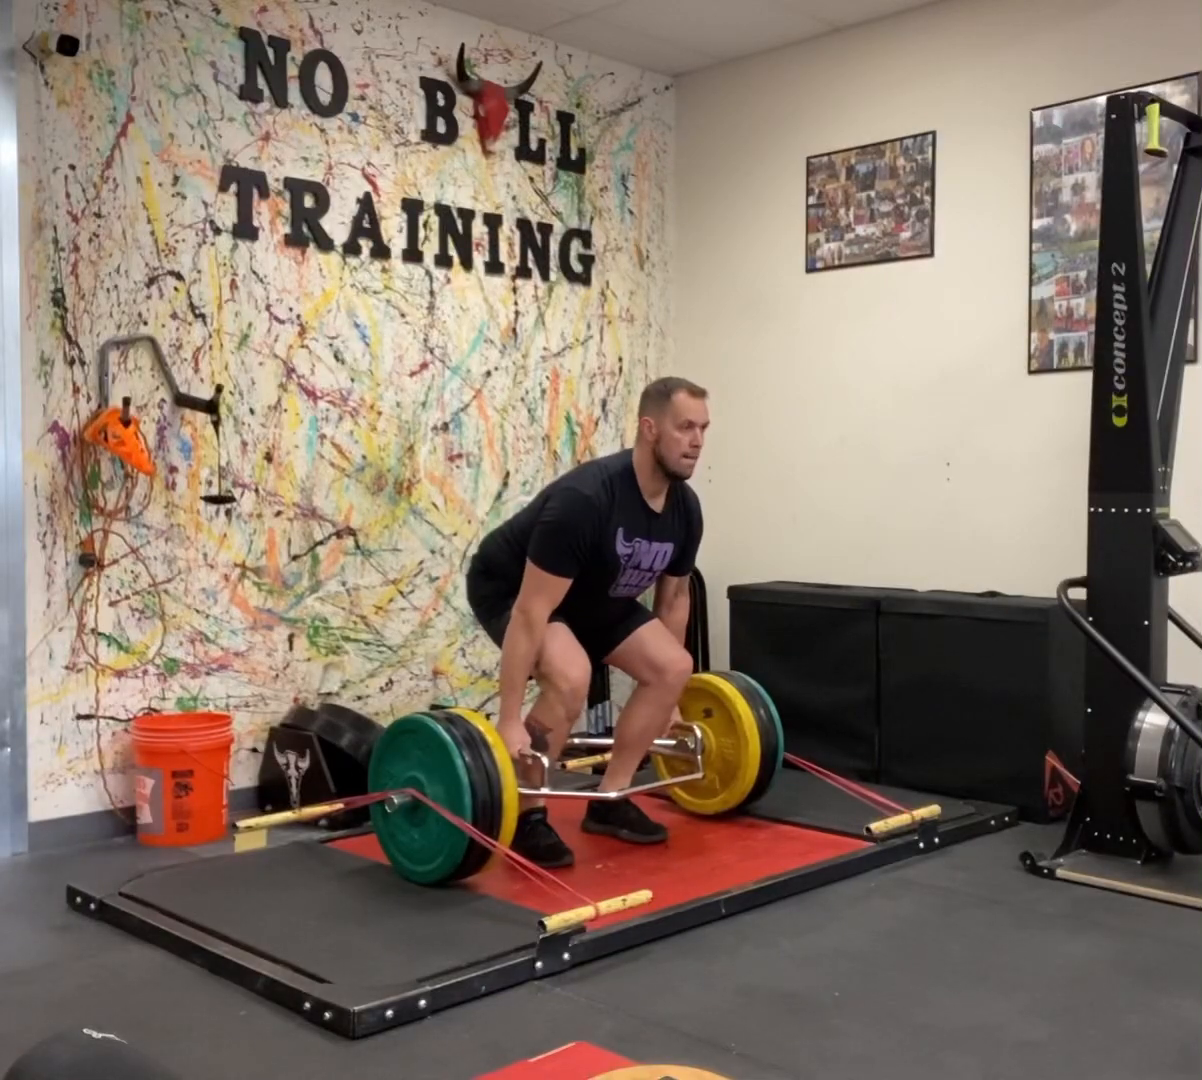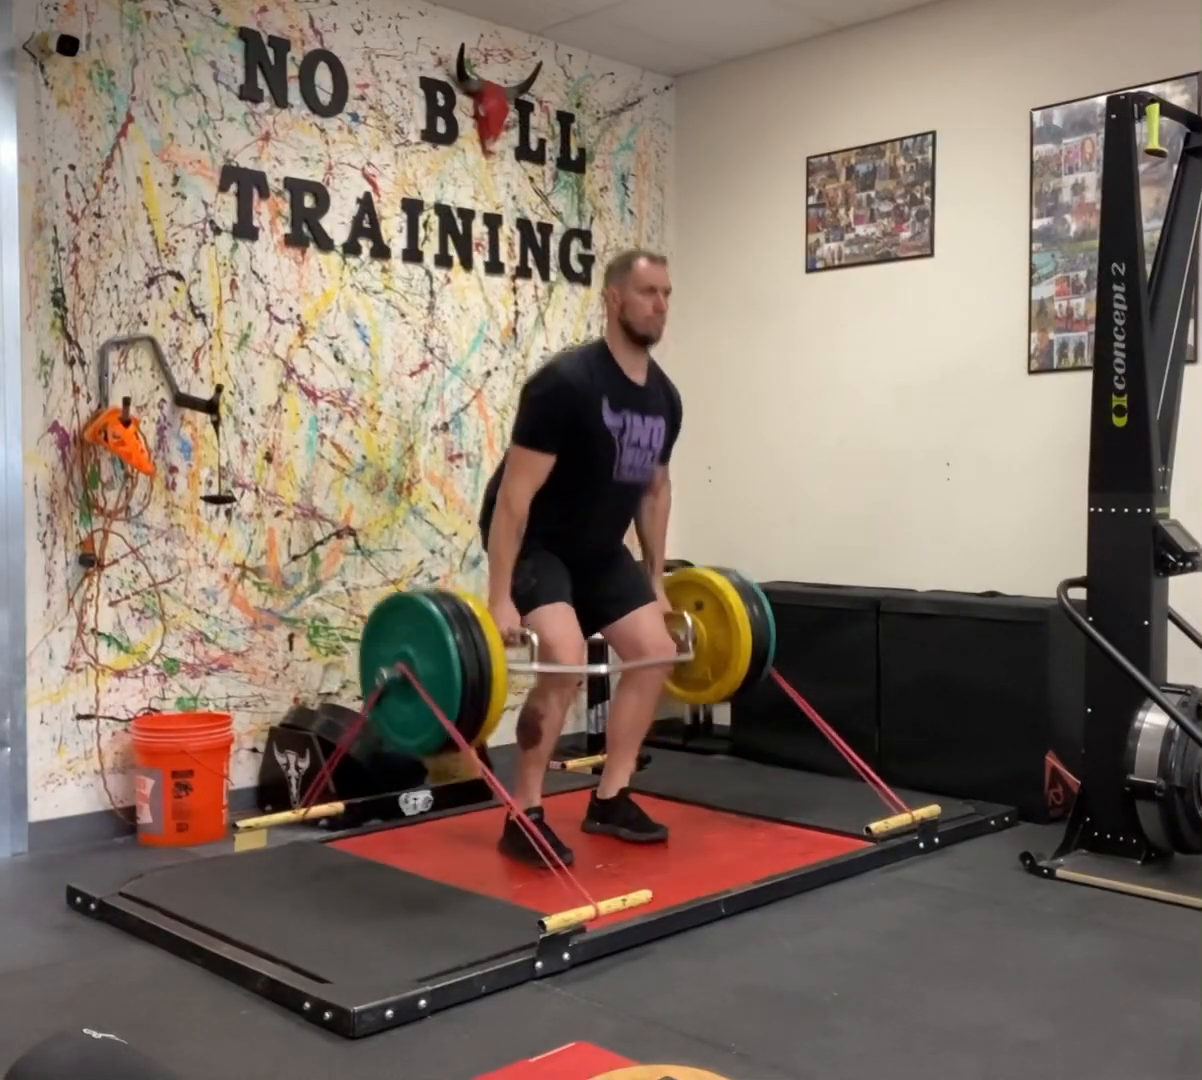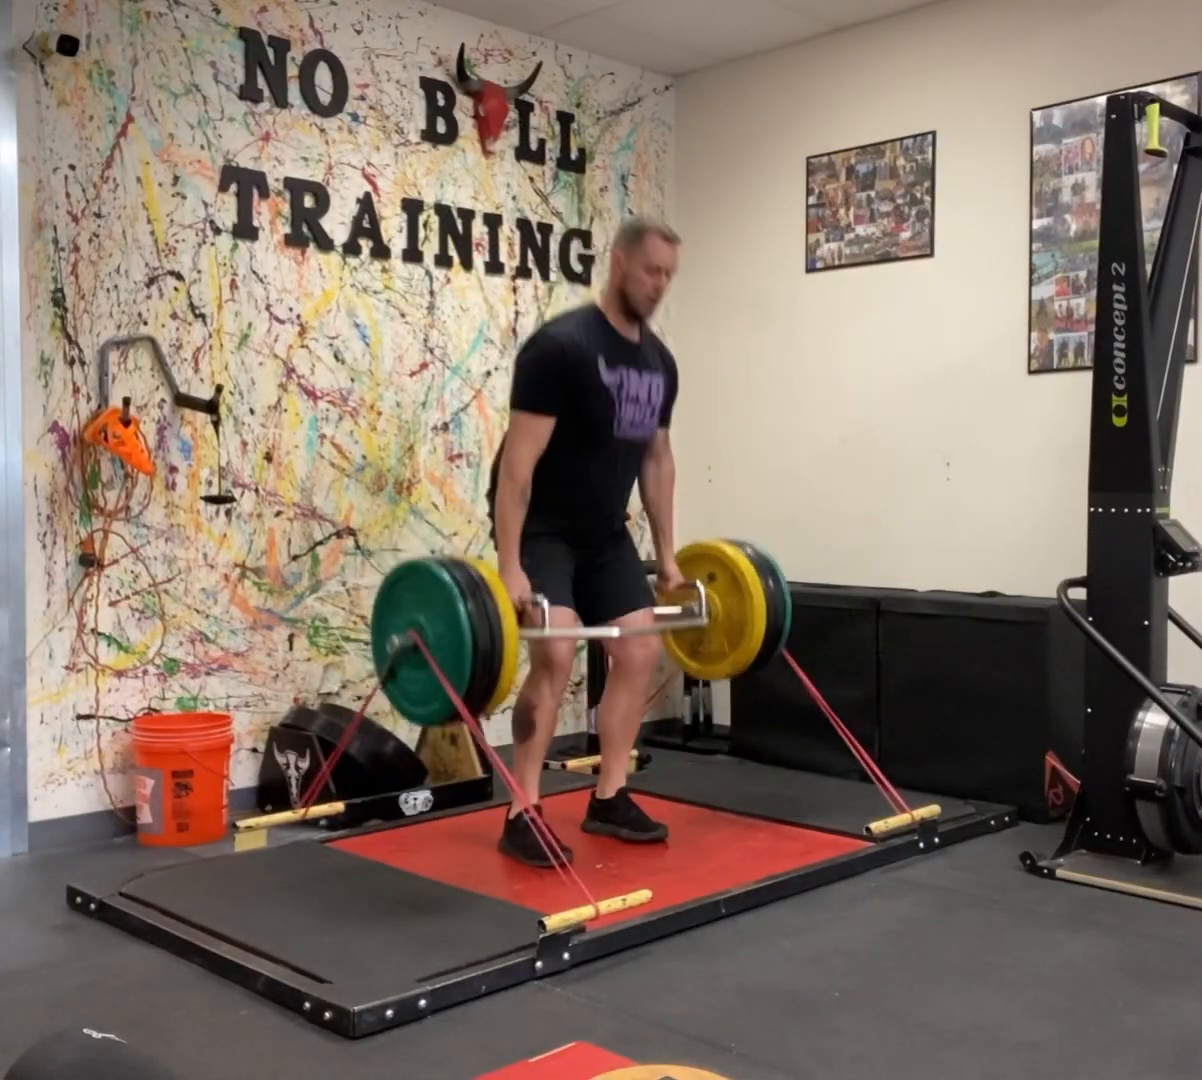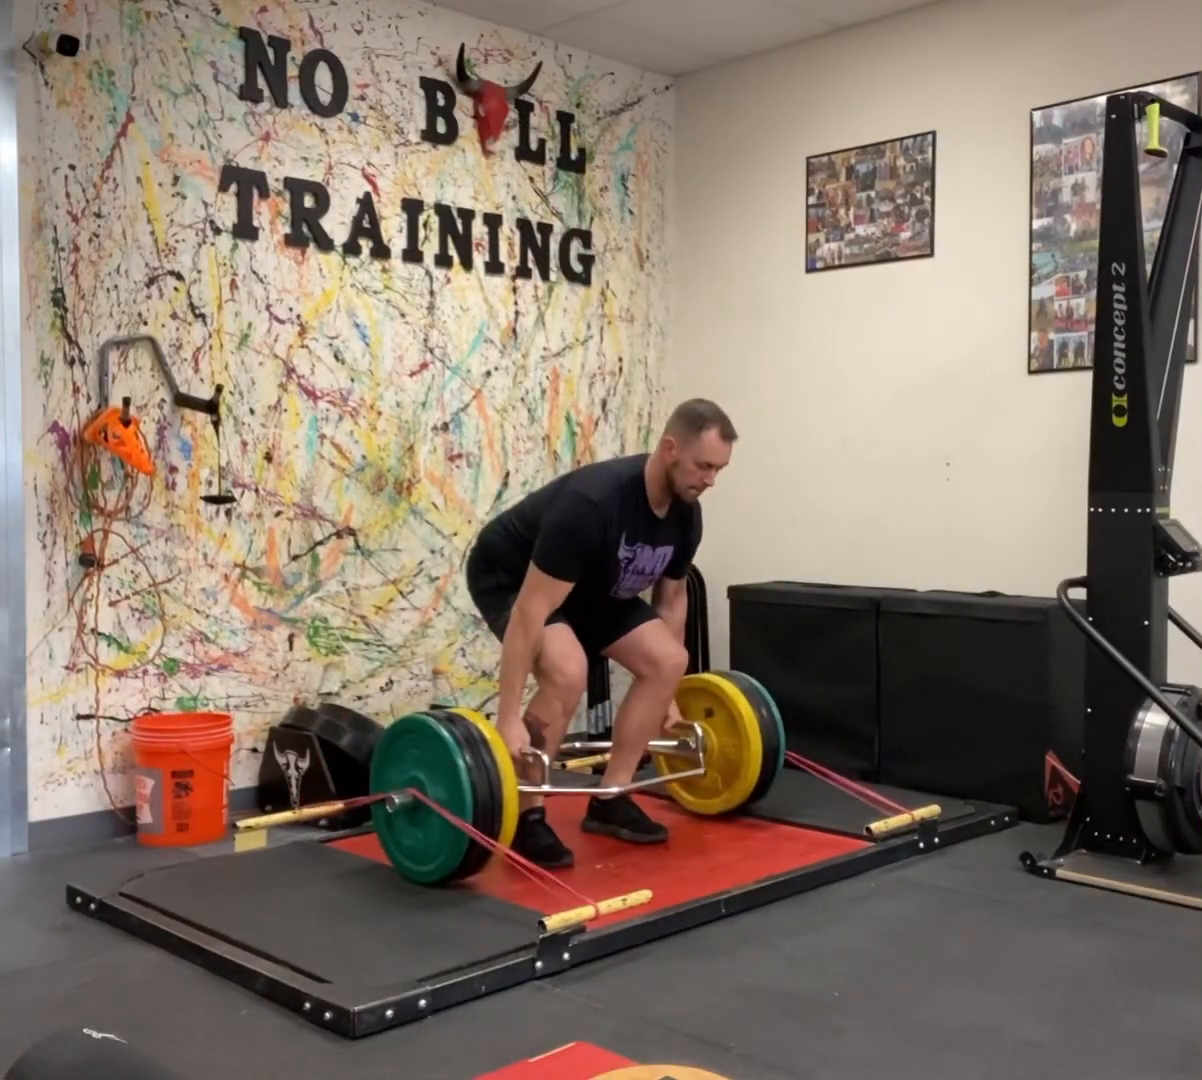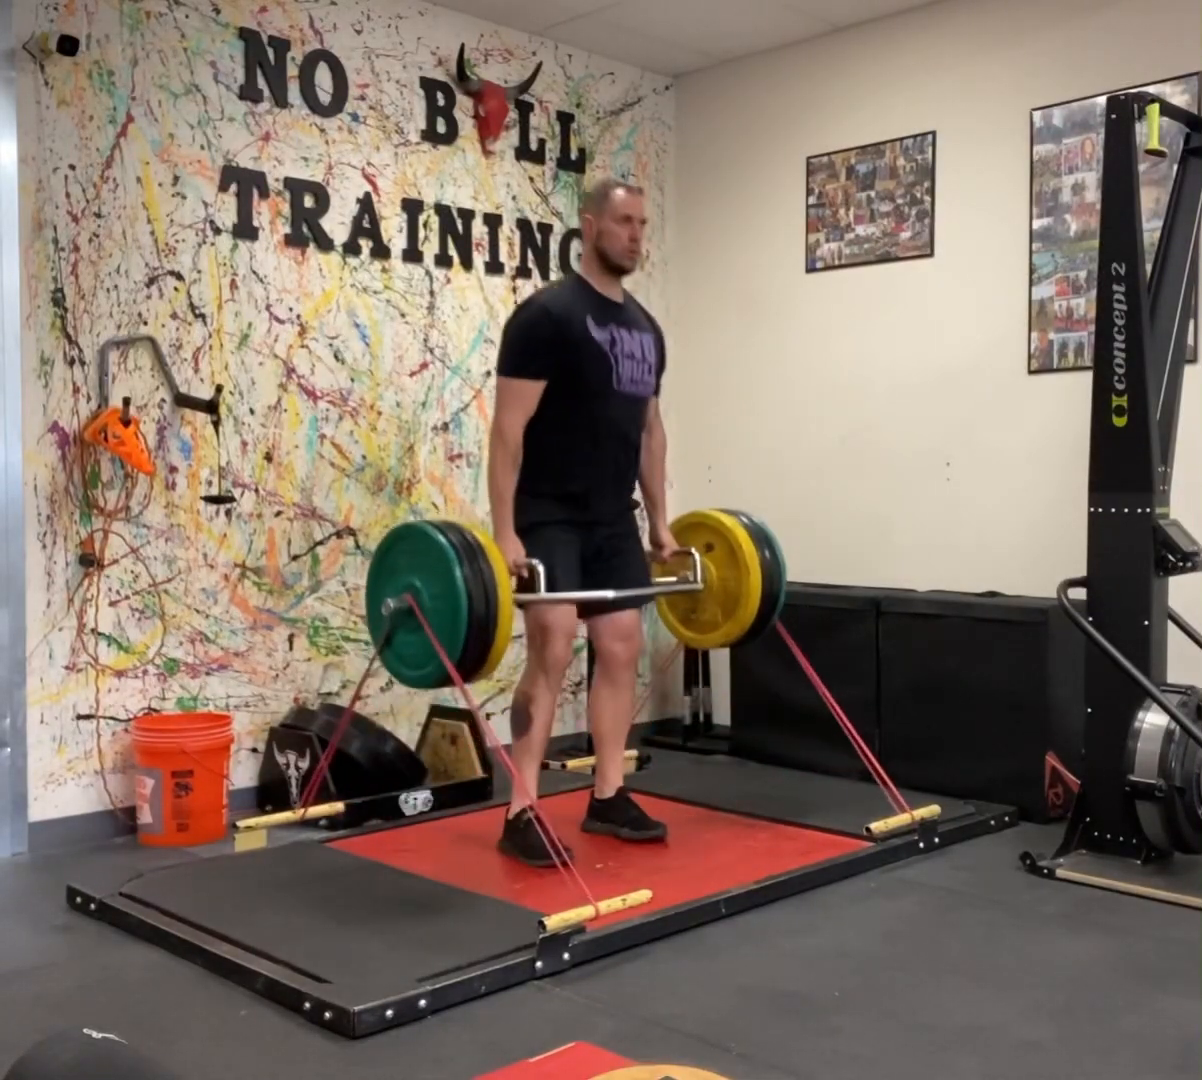
dt=0.7s
person 1, frame 1
left shoulder: (684, 510)
right shoulder: (585, 501)
left elbow: (674, 599)
right elbow: (531, 613)
left wrist: (671, 705)
right wrist: (510, 722)
right hip: (508, 588)
left knee: (673, 667)
right knee: (570, 678)
left ankle: (609, 801)
right ankle: (526, 817)
person 1, frame 2
left shoulder: (664, 397)
right shoulder: (567, 382)
left elbow: (654, 490)
right elbow: (514, 495)
left wrist: (657, 584)
right wrist: (500, 600)
left hip: (598, 546)
right hip: (533, 542)
left knee: (656, 651)
right knee: (564, 660)
left ankle: (609, 799)
right ankle: (523, 815)
person 1, frame 3
left shoulder: (659, 360)
right shoulder: (562, 345)
left elbow: (658, 458)
right elbow: (518, 460)
left wrist: (666, 552)
right wrist: (510, 568)
left hip: (602, 531)
right hip: (540, 526)
left knee: (640, 653)
right knee: (555, 655)
left ankle: (608, 798)
right ankle: (522, 814)
person 1, frame 4
left shoulder: (685, 516)
right shoulder: (591, 504)
left elbow: (671, 600)
right elbow: (530, 614)
left wrist: (671, 701)
right wrist: (508, 720)
right hip: (508, 576)
left knee: (667, 662)
right knee: (567, 672)
left ankle: (610, 799)
right ankle: (525, 816)
person 1, frame 5
left shoulder: (646, 327)
right shoulder: (547, 313)
left elbow: (650, 428)
right elbow: (509, 427)
left wrist: (659, 520)
right wrist: (504, 533)
left hip: (613, 515)
right hip: (549, 515)
left knee: (621, 651)
right knee: (552, 653)
left ankle: (608, 798)
right ankle: (521, 814)
